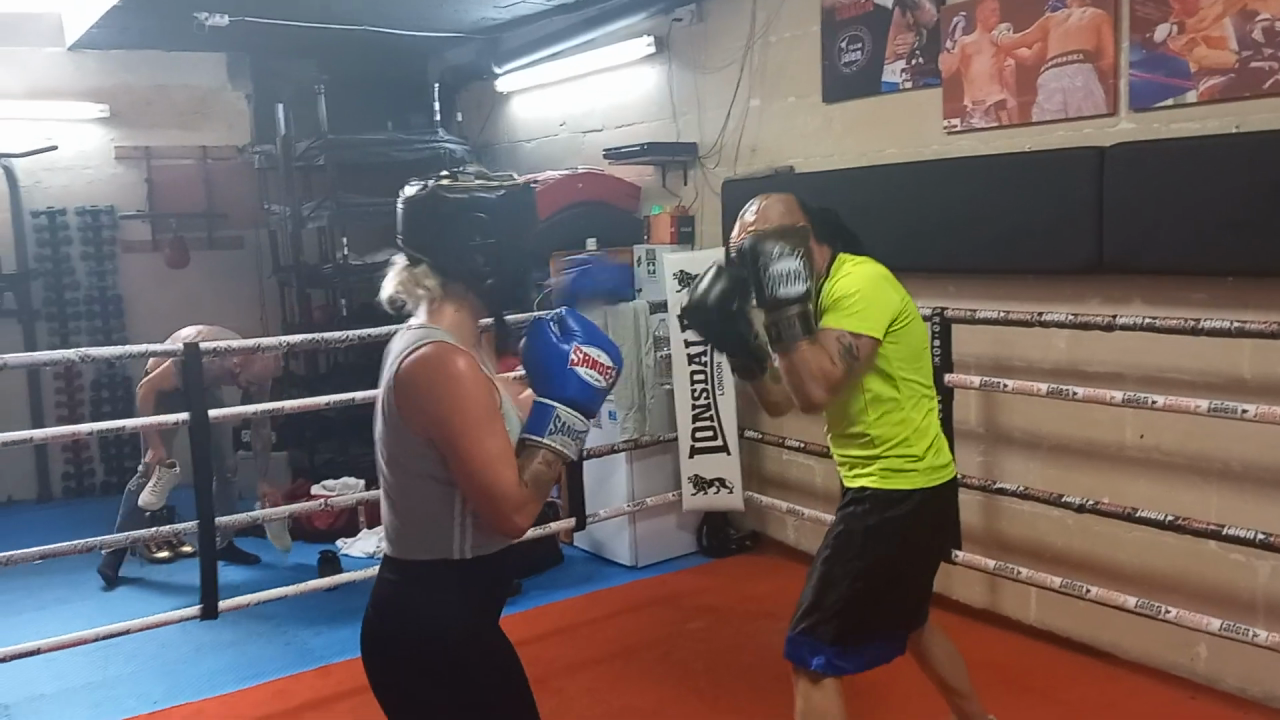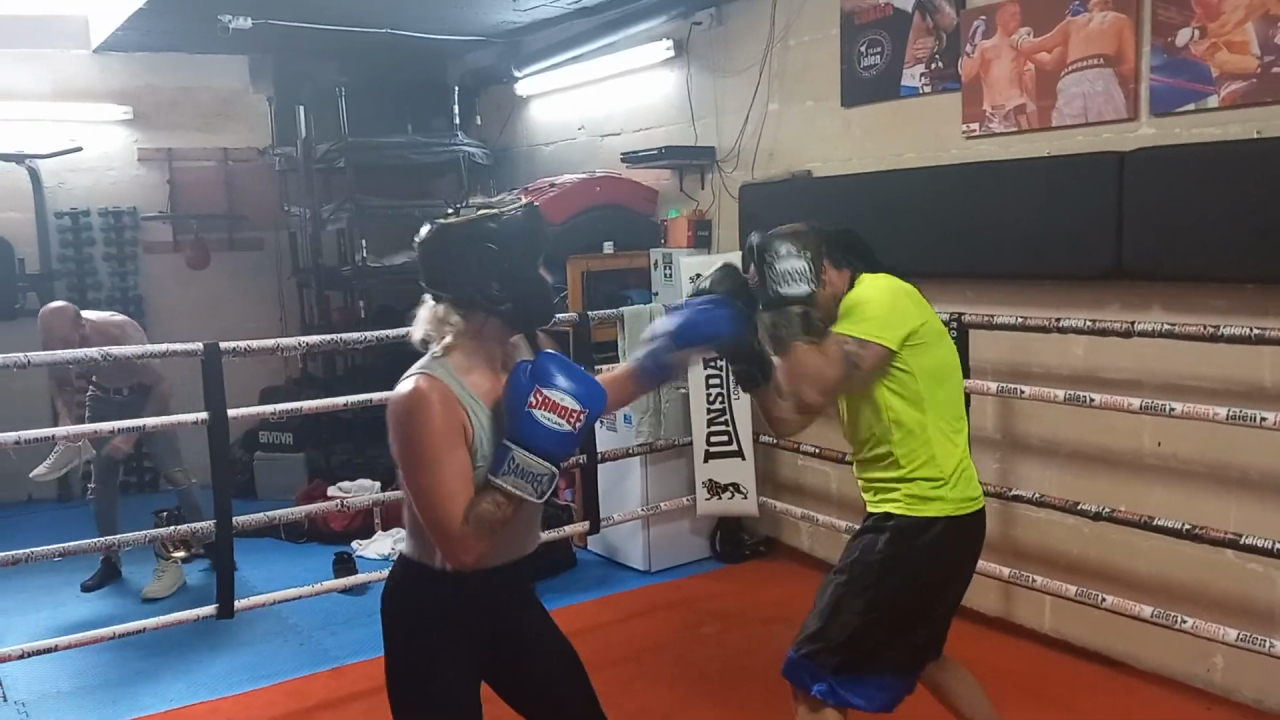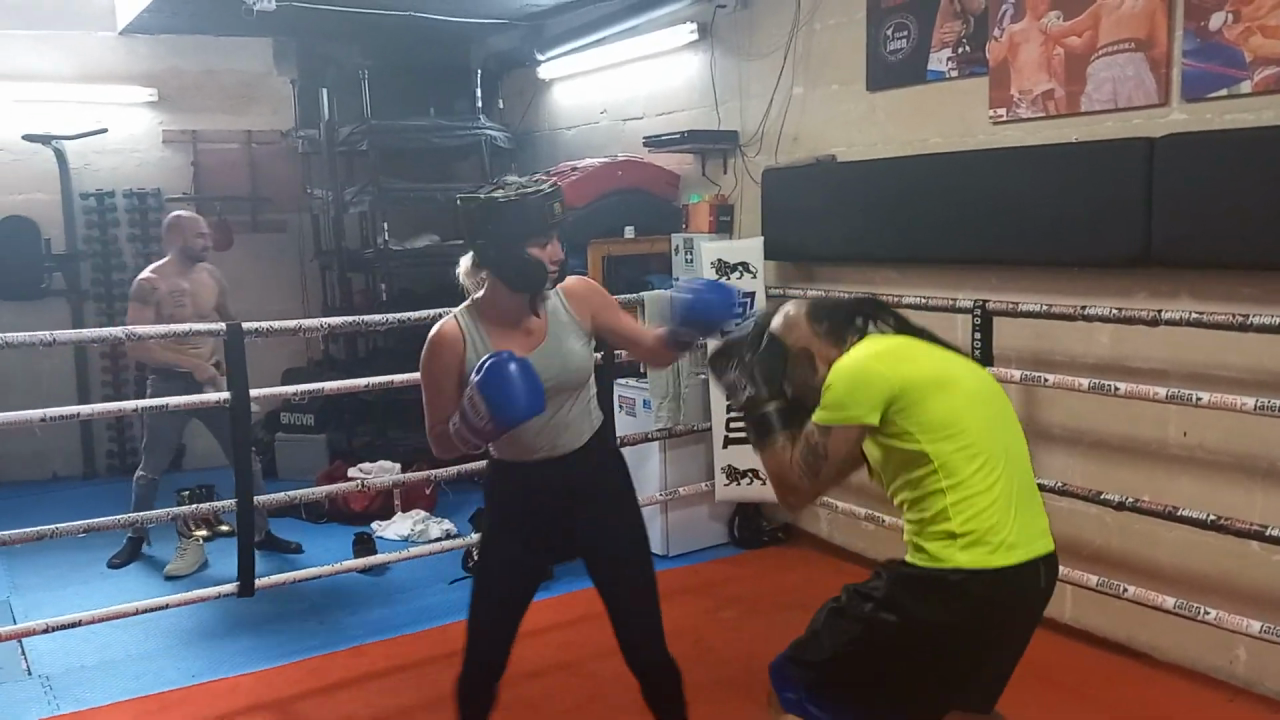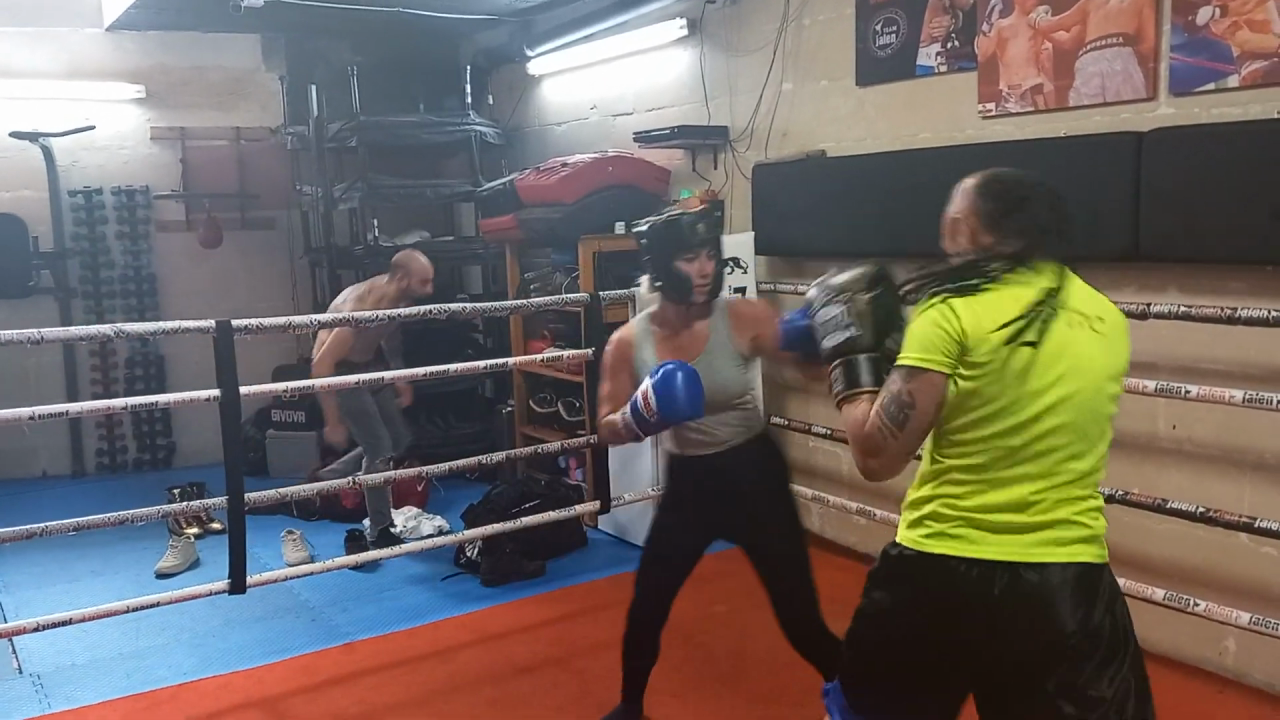
dt=1s
person 1, frame 1
left shoulder: (438, 339)
right shoulder: (443, 363)
right elbow: (512, 509)
left wrist: (570, 325)
right wrist: (569, 403)
right hip: (427, 622)
person 1, frame 2
left shoulder: (515, 346)
right shoulder: (424, 399)
left elbow: (586, 399)
right elbow: (461, 547)
left wrist: (658, 360)
right wrist: (530, 450)
left hip: (506, 596)
right hip: (434, 608)
person 1, frame 3
left shoulder: (578, 296)
right shoulder: (451, 338)
left elbow: (658, 352)
right elbow: (442, 446)
left wrist: (690, 326)
right wrist: (477, 423)
left hip: (596, 482)
right hip: (517, 499)
left knee: (646, 652)
right knee: (483, 663)
person 1, frame 4
left shoulder: (743, 318)
right shoulder: (628, 342)
right elbow: (606, 427)
left wrist: (808, 351)
right wrist: (640, 413)
left hip: (755, 475)
right hip: (687, 485)
left knee: (802, 624)
right knee: (645, 611)
person 2, frame 1
left shoulder: (858, 283)
right shoulder: (824, 290)
left elbow: (815, 392)
right elbow: (778, 400)
left wrist: (787, 295)
right wrist: (733, 331)
left hip: (896, 494)
right hip: (913, 490)
left knee: (812, 656)
right knee: (905, 617)
person 2, frame 2
left shoulder: (879, 297)
right shoulder: (850, 313)
left elbow: (813, 392)
right elbow: (787, 418)
left wrist: (787, 303)
right wrist: (742, 349)
left hip: (920, 524)
right hip: (942, 520)
right knee: (913, 653)
person 2, frame 3
left shoulder: (862, 367)
right shoulder: (916, 355)
left elbow: (797, 489)
right elbow: (832, 468)
left wrist: (757, 402)
right wrist: (781, 397)
left hip: (958, 579)
person 2, frame 4
left shoulder: (953, 309)
right shoulder: (1108, 321)
left elbow: (878, 458)
left wrist: (845, 358)
left hip: (938, 568)
right hip: (1065, 577)
person 3, frame 1
left shoulder: (258, 373)
right shoulder: (200, 356)
left elbow: (261, 428)
right elbow: (145, 390)
left wrist: (263, 482)
right wrist: (154, 445)
left hip: (204, 391)
right hip: (164, 389)
left knee: (227, 466)
right knee: (152, 468)
left ankle: (225, 544)
right ankle: (116, 550)
person 3, frame 2
left shoulder: (118, 333)
right shoulder: (53, 341)
left elbow: (163, 389)
right elbow: (61, 381)
left wrist: (132, 436)
right wrist: (64, 417)
left hip: (145, 395)
right hip: (103, 394)
left knee: (173, 473)
right knee: (102, 483)
right ankle: (110, 562)
person 3, frame 3
left shoulder: (211, 275)
right shoulder: (149, 285)
left elbow: (229, 322)
right elbow: (136, 346)
right wrist: (193, 365)
left hip: (214, 377)
right hip: (170, 381)
right knee: (152, 465)
left ankle: (261, 533)
right ankle: (136, 538)
person 3, frame 4
left shoulder: (400, 298)
right shoulder: (364, 307)
right elbow: (321, 365)
left wrist: (400, 378)
right wrist: (333, 422)
left hip: (367, 365)
right hip: (338, 370)
left knee: (397, 439)
right knee: (379, 450)
left ankle: (326, 481)
right ankle: (380, 534)
